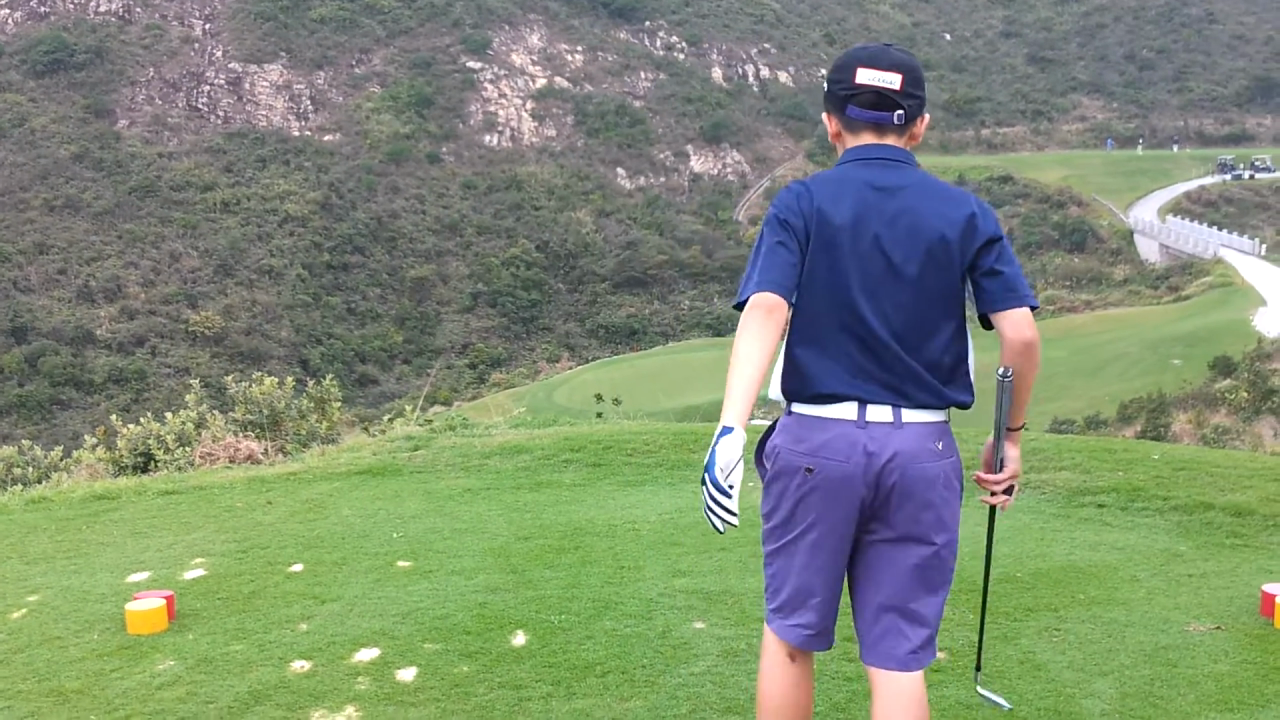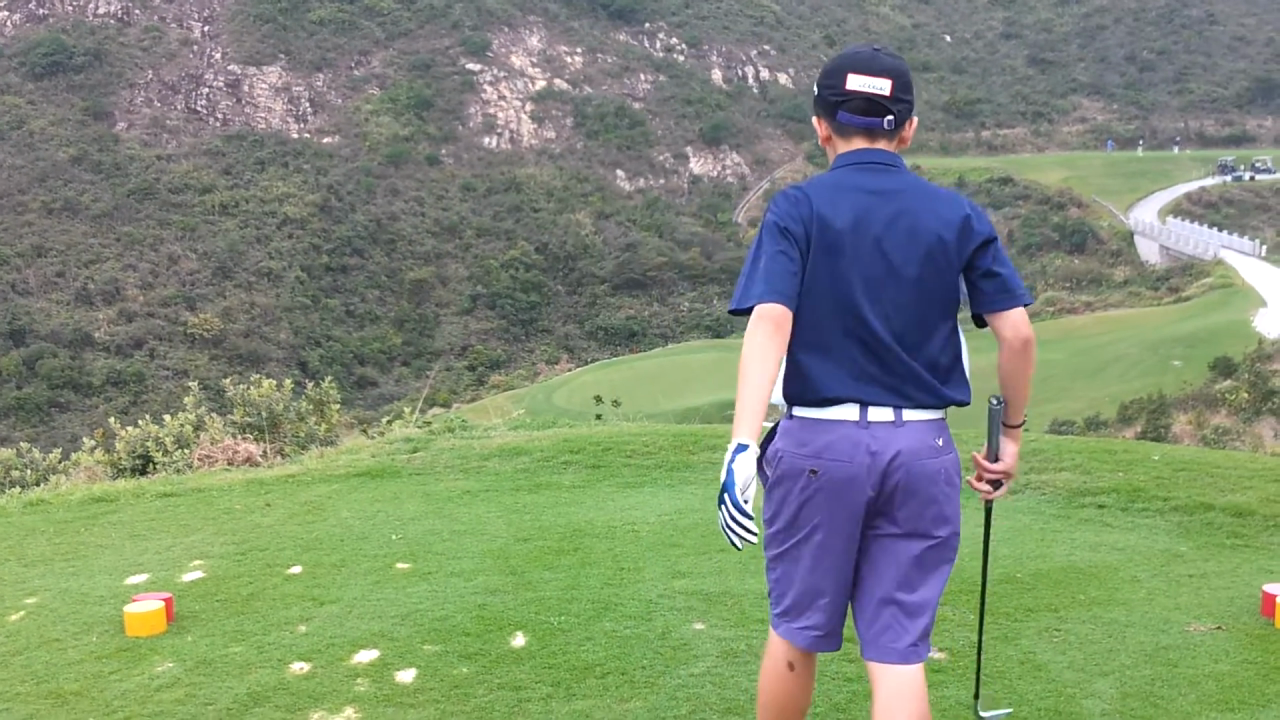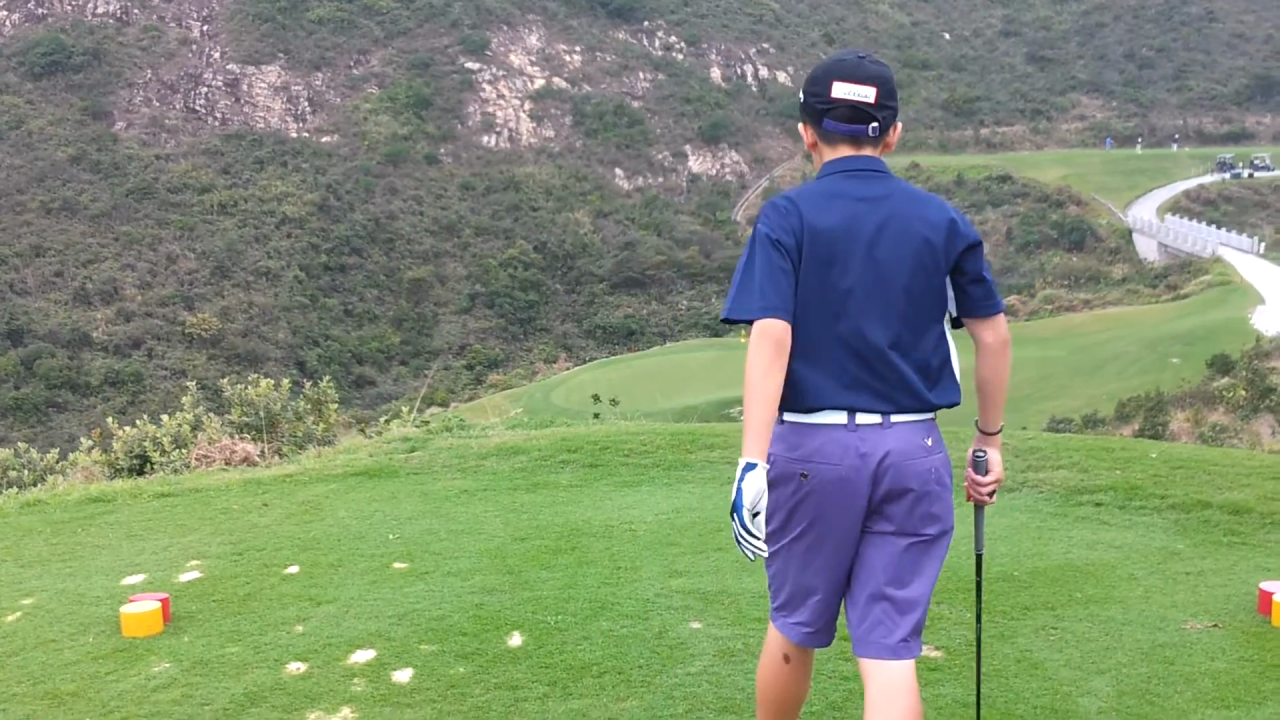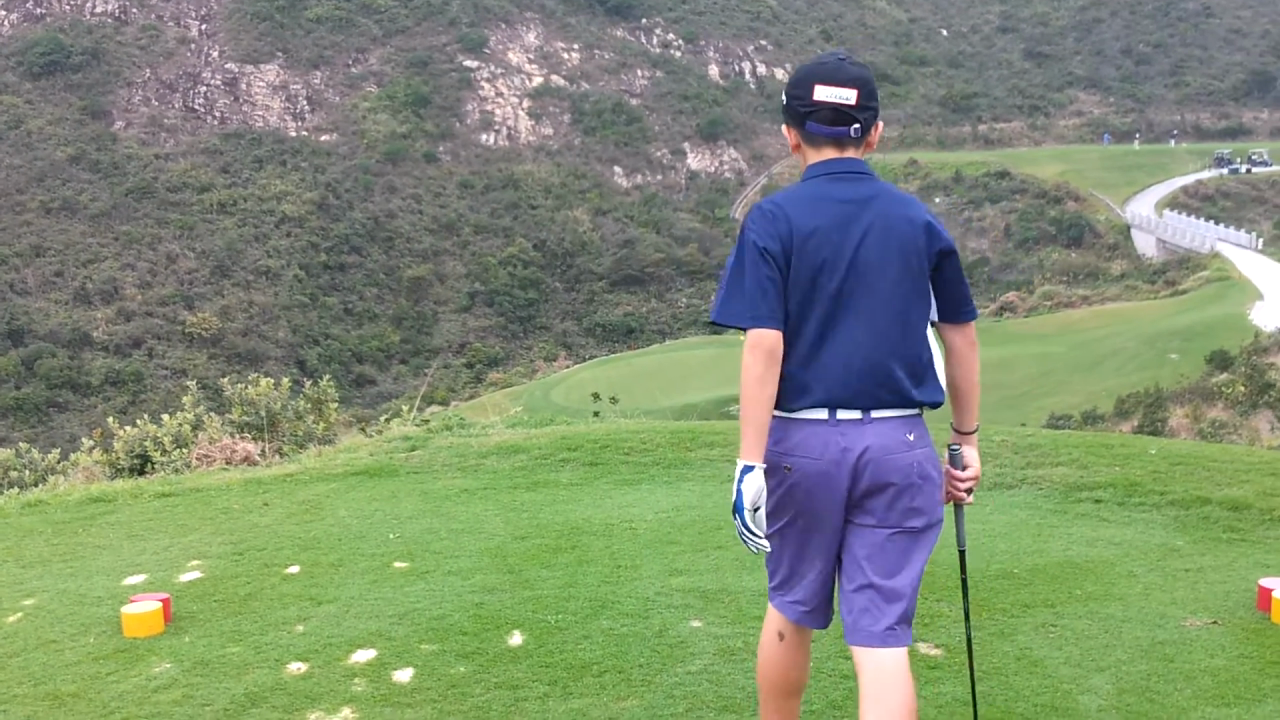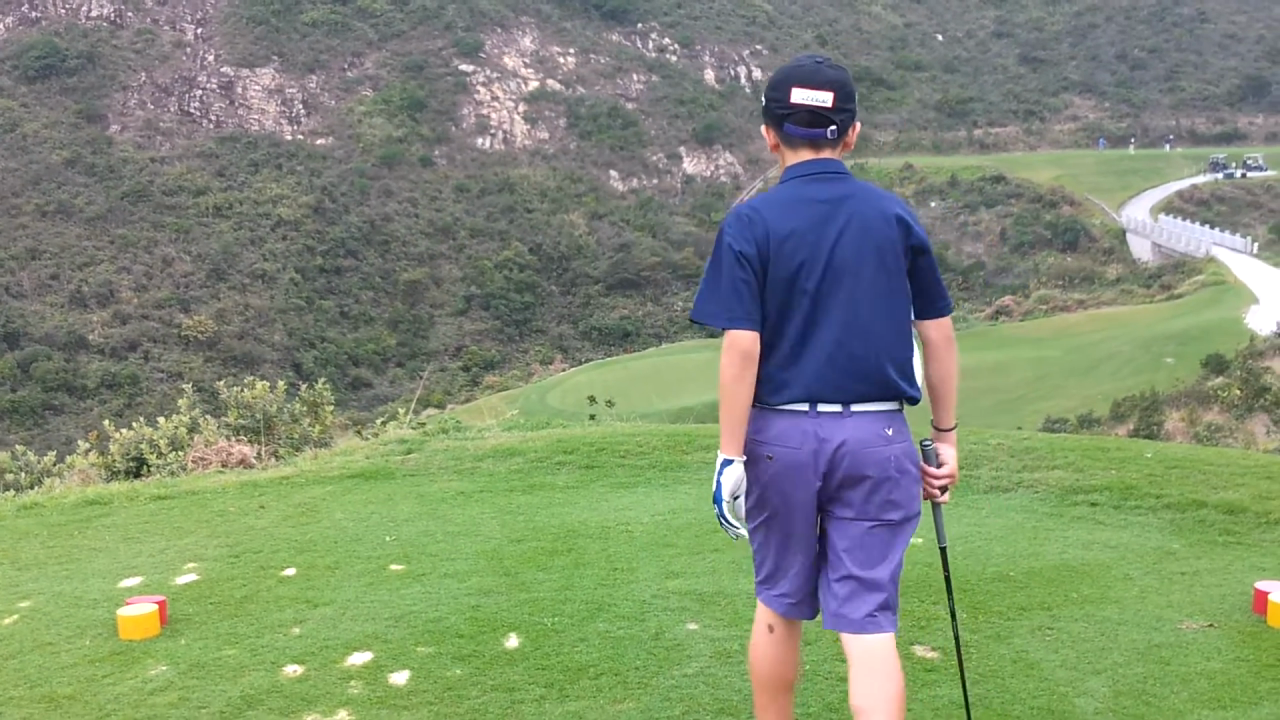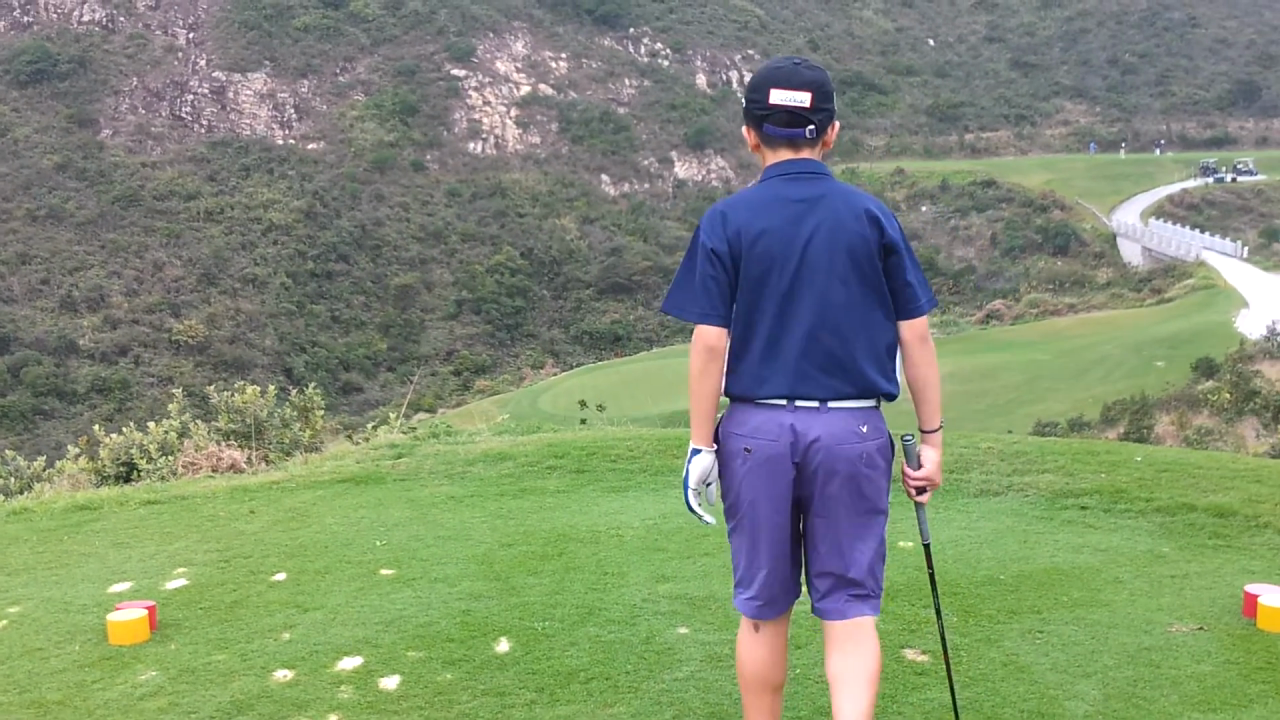
dt=0.1s
person 1, frame 1
left shoulder: (800, 202)
right shoulder: (966, 213)
left elbow: (765, 314)
right elbow: (1022, 335)
left wrist: (730, 427)
right wrist: (1011, 437)
left hip: (815, 441)
right hip: (920, 448)
left knee: (791, 634)
right knee: (898, 656)
person 1, frame 2
left shoulder: (796, 207)
right shoulder: (957, 215)
left elbow: (771, 324)
right elbow: (1017, 333)
left wrist: (743, 443)
right wrist: (1010, 432)
left hip: (818, 444)
right hip: (921, 448)
left knee: (797, 632)
right knee: (897, 653)
person 1, frame 3
left shoulder: (786, 216)
right shoulder: (941, 221)
left elbow: (770, 338)
right elbow: (993, 337)
left wrist: (752, 459)
right wrist: (991, 442)
left hip: (811, 447)
right hip: (911, 451)
left knee: (794, 628)
right knee: (887, 651)
person 1, frame 4
left shoulder: (773, 219)
right shoulder: (920, 221)
left elbow: (764, 346)
right elbow: (962, 341)
left wrist: (750, 463)
right wrist: (968, 441)
left hip: (801, 442)
right hip: (896, 445)
left knee: (792, 608)
right knee: (882, 642)
person 1, frame 5
left shoulder: (750, 222)
right shoulder: (896, 217)
left elbow: (741, 348)
right elbow: (938, 336)
left wrist: (730, 456)
right wrist: (946, 437)
left hip: (781, 437)
right hip: (874, 438)
left knee: (779, 607)
right knee: (868, 628)
person 1, frame 6
left shoulder: (726, 220)
right shoulder: (872, 216)
left elbow: (709, 345)
right elbow: (916, 335)
left wrist: (700, 446)
right wrist: (931, 437)
left hip: (758, 431)
right hip: (851, 431)
left knee: (763, 609)
right knee: (849, 615)
